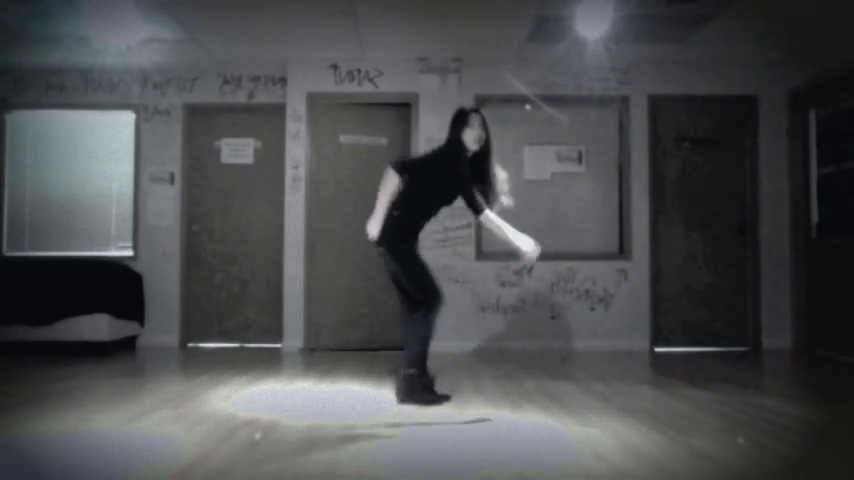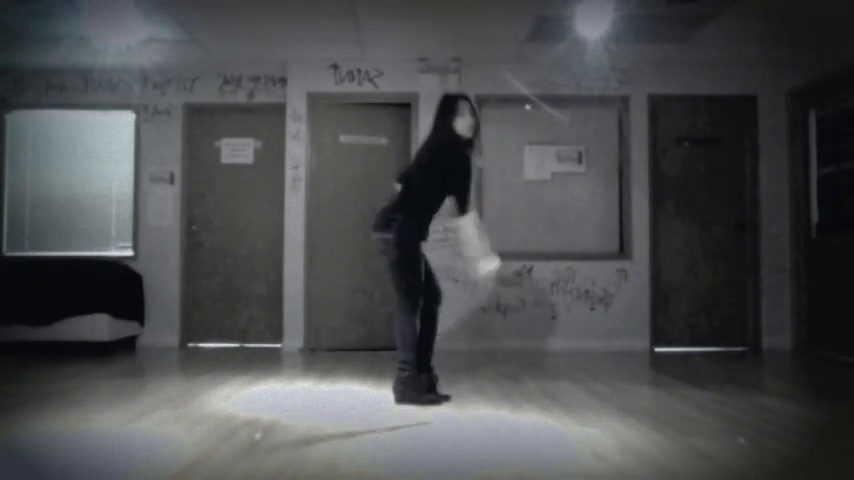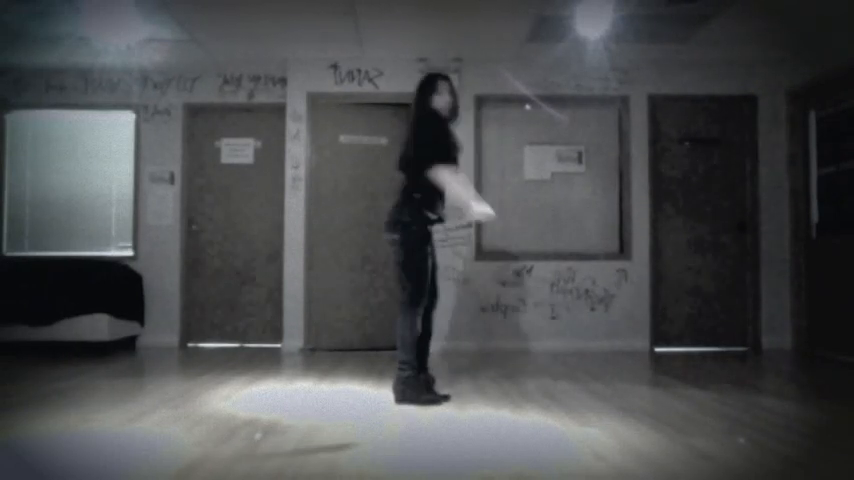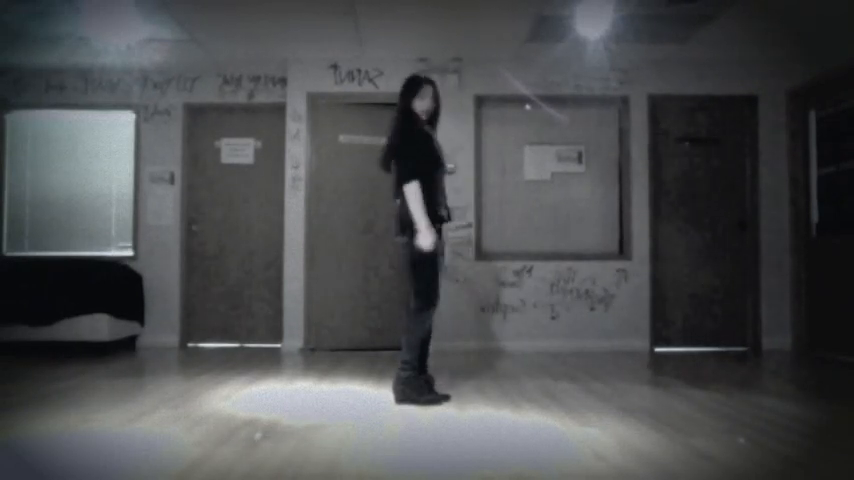
dt=0.4s
person 1, frame 1
left shoulder: (466, 170)
right shoulder: (446, 158)
left elbow: (482, 213)
right elbow: (397, 170)
left wrist: (519, 240)
right wrist: (378, 215)
left hip: (401, 237)
right hip: (391, 236)
left knee: (416, 304)
right knee: (429, 299)
left ankle: (414, 379)
right ankle: (410, 381)
person 1, frame 2
left shoulder: (440, 148)
right shoulder: (455, 150)
left elbow: (405, 182)
right elbow: (462, 207)
left hip: (400, 227)
right hip: (401, 229)
left knee: (431, 297)
right knee: (412, 303)
left ankle: (422, 377)
right ankle: (407, 383)
person 1, frame 3
left shoulder: (435, 130)
right shoulder: (428, 125)
right elbow: (436, 167)
right wrist: (473, 202)
left hip: (416, 224)
right hip: (410, 224)
left knee: (425, 300)
right knee: (415, 301)
left ankle: (419, 378)
right ankle: (407, 383)
person 1, frame 4
left shoulder: (418, 133)
right shoulder: (409, 131)
right elbow: (410, 180)
right wrist: (423, 228)
left hip: (428, 226)
right hip: (421, 226)
left knee: (426, 302)
right knee: (424, 302)
left ankle: (418, 377)
right ankle: (407, 381)
